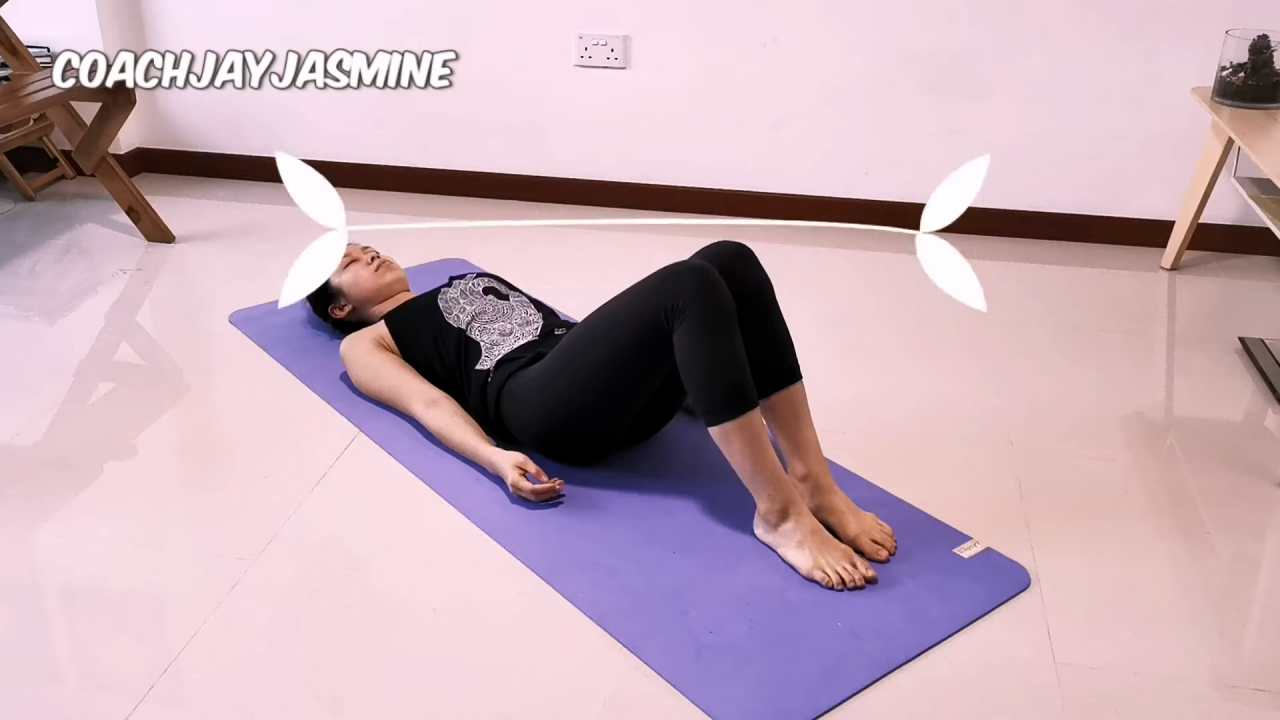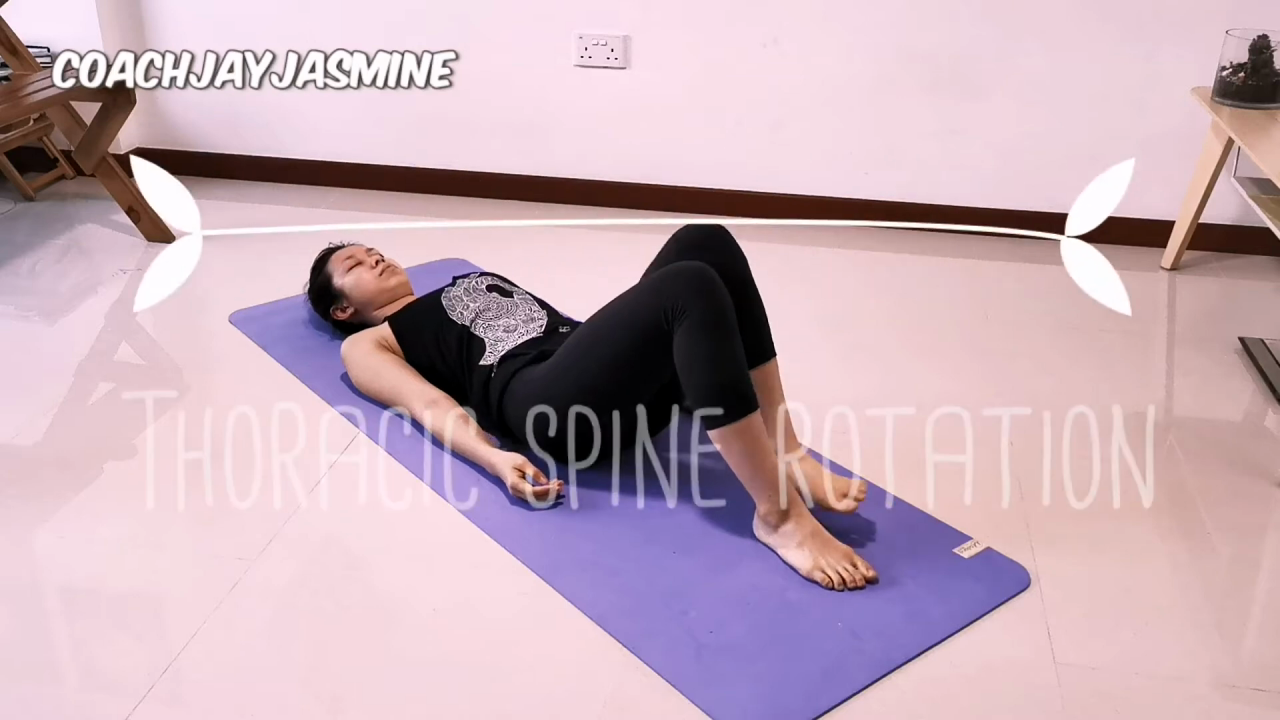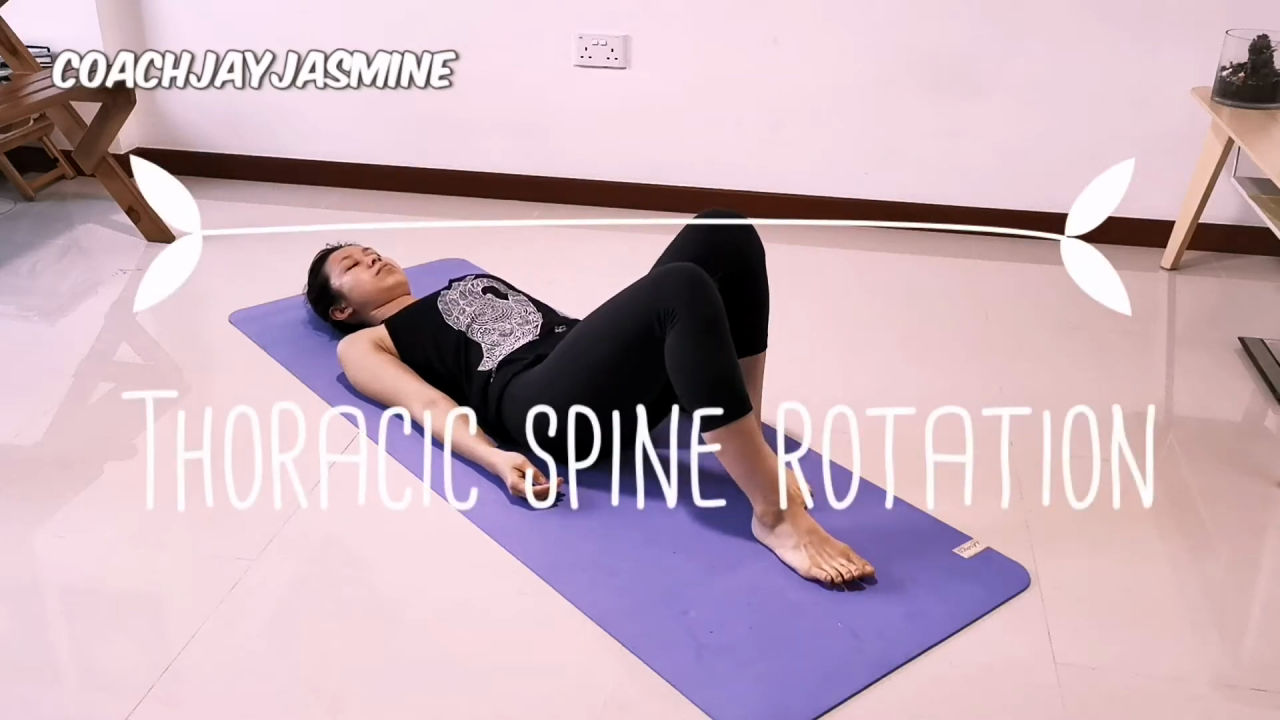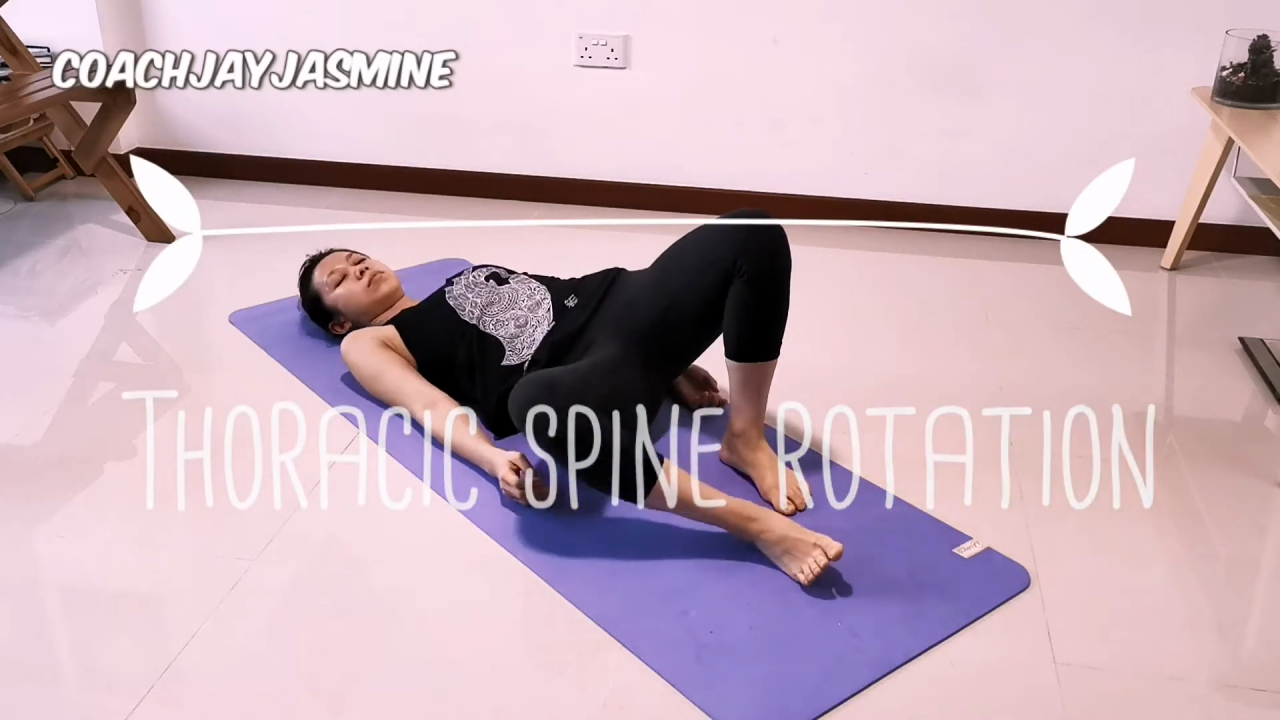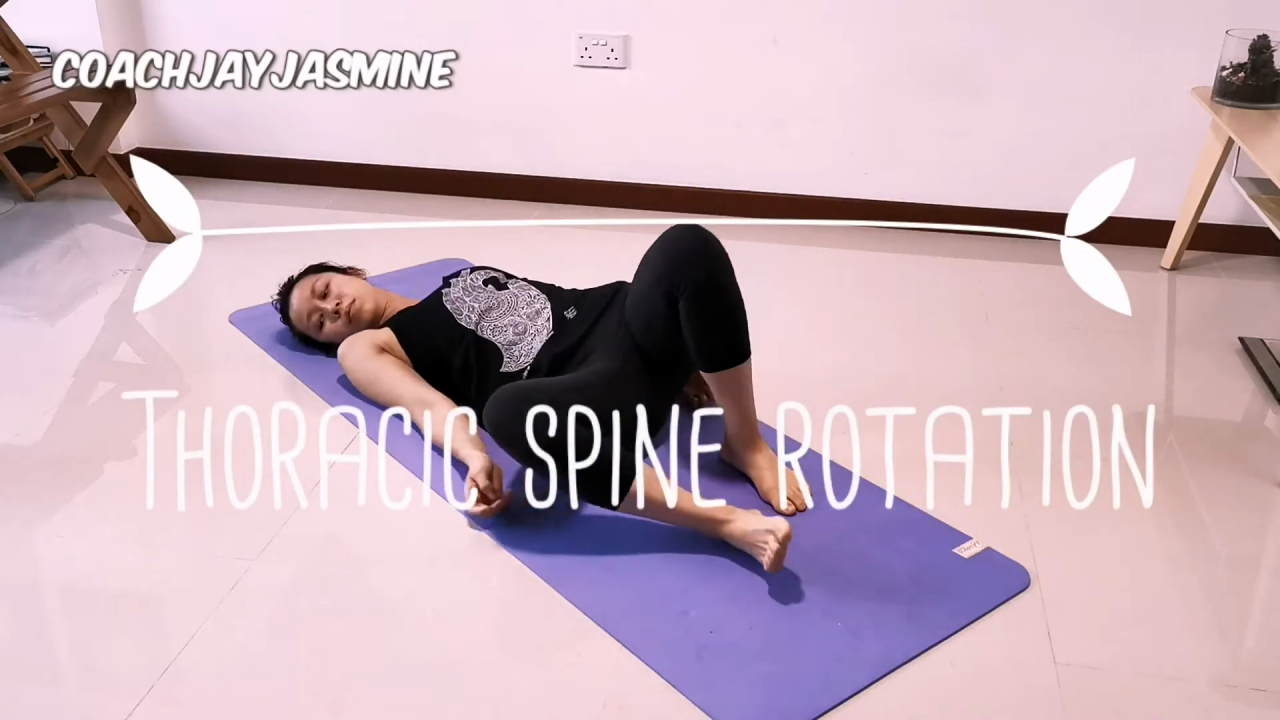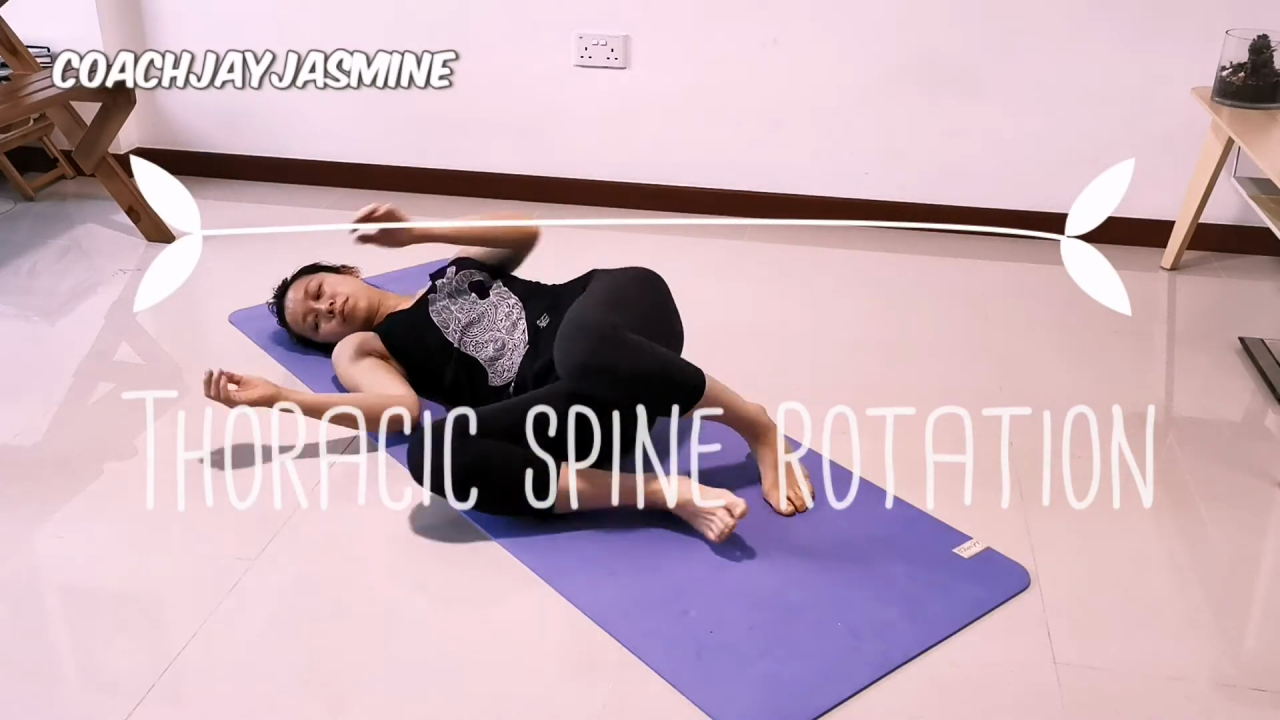
dt=0.5s
person 1, frame 1
left shoulder: (468, 281)
right shoulder: (366, 345)
right elbow: (427, 402)
right wrist: (494, 459)
left hip: (614, 387)
right hip: (543, 403)
left knee: (730, 260)
right knee: (689, 284)
left ankle: (813, 484)
right ankle: (779, 514)
person 1, frame 2
left shoulder: (473, 279)
right shoulder: (367, 345)
right elbow: (427, 404)
right wrist: (495, 459)
left hip: (619, 377)
right hip: (546, 397)
left knee: (706, 242)
right knee: (689, 287)
left ankle: (790, 458)
right ankle: (780, 516)
person 1, frame 3
left shoulder: (470, 283)
right shoulder: (363, 347)
right elbow: (428, 405)
right wrist: (496, 459)
left hip: (612, 371)
right hip: (545, 398)
left knee: (725, 234)
right knee: (681, 288)
left ankle: (745, 440)
right ankle: (777, 517)
person 1, frame 4
left shoulder: (465, 280)
right shoulder: (367, 344)
right elbow: (431, 407)
left wrist: (670, 364)
right wrist: (493, 457)
right hip: (586, 371)
left knee: (754, 236)
right knee: (538, 401)
left ankle: (744, 439)
right ankle: (755, 523)
person 1, frame 5
left shoulder: (461, 277)
right shoulder: (364, 349)
right elbow: (430, 405)
left wrist: (689, 340)
right wrist: (473, 460)
right hip: (594, 388)
left knee: (685, 247)
right knee: (506, 411)
left ankle: (746, 442)
right ankle: (725, 521)
person 1, frame 6
left shoulder: (456, 269)
right shoulder: (357, 350)
left elbow: (523, 236)
right elbow: (400, 410)
left wrist: (414, 232)
right wrist: (279, 395)
right hip: (573, 403)
left knee: (586, 348)
right knee: (432, 450)
left ankle: (755, 425)
right ankle: (663, 494)
